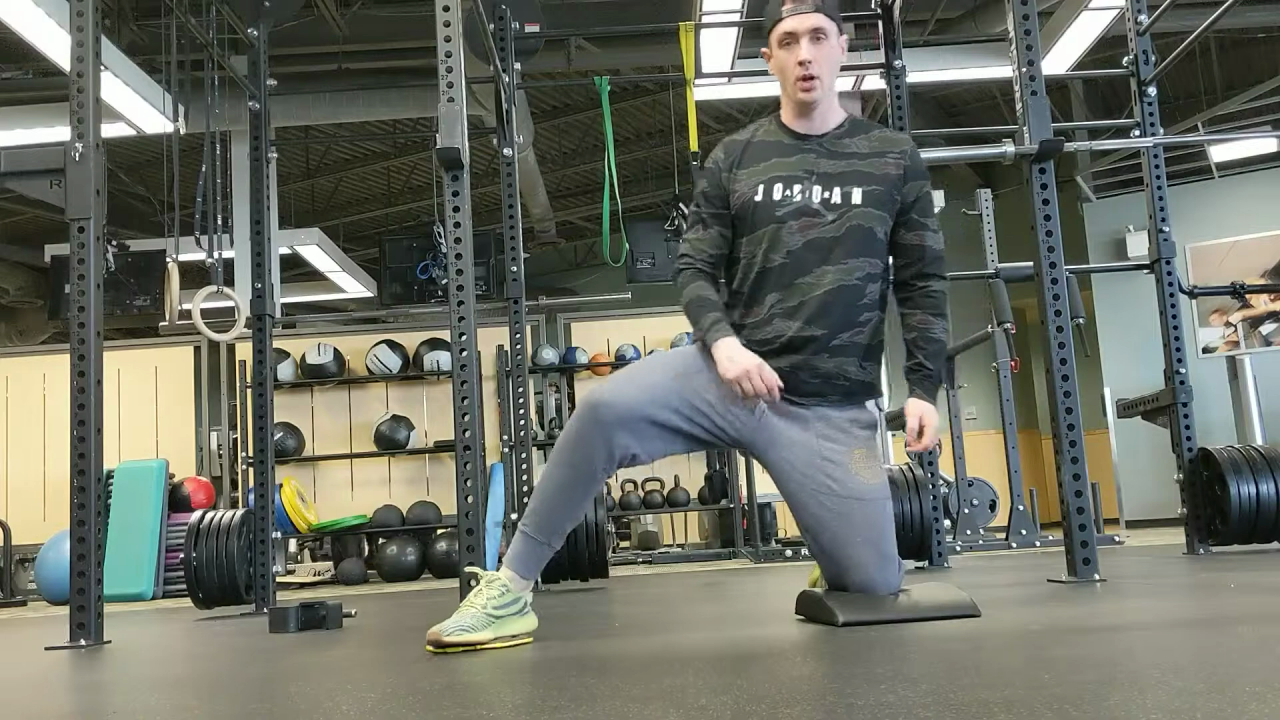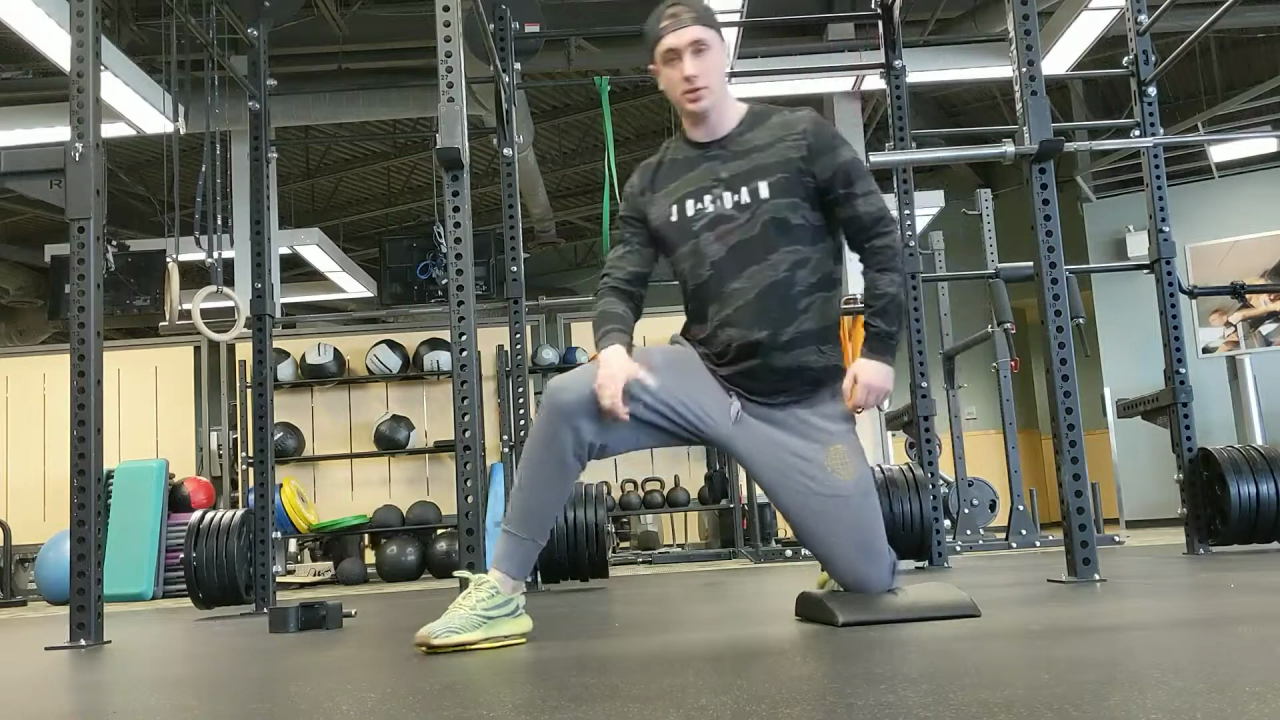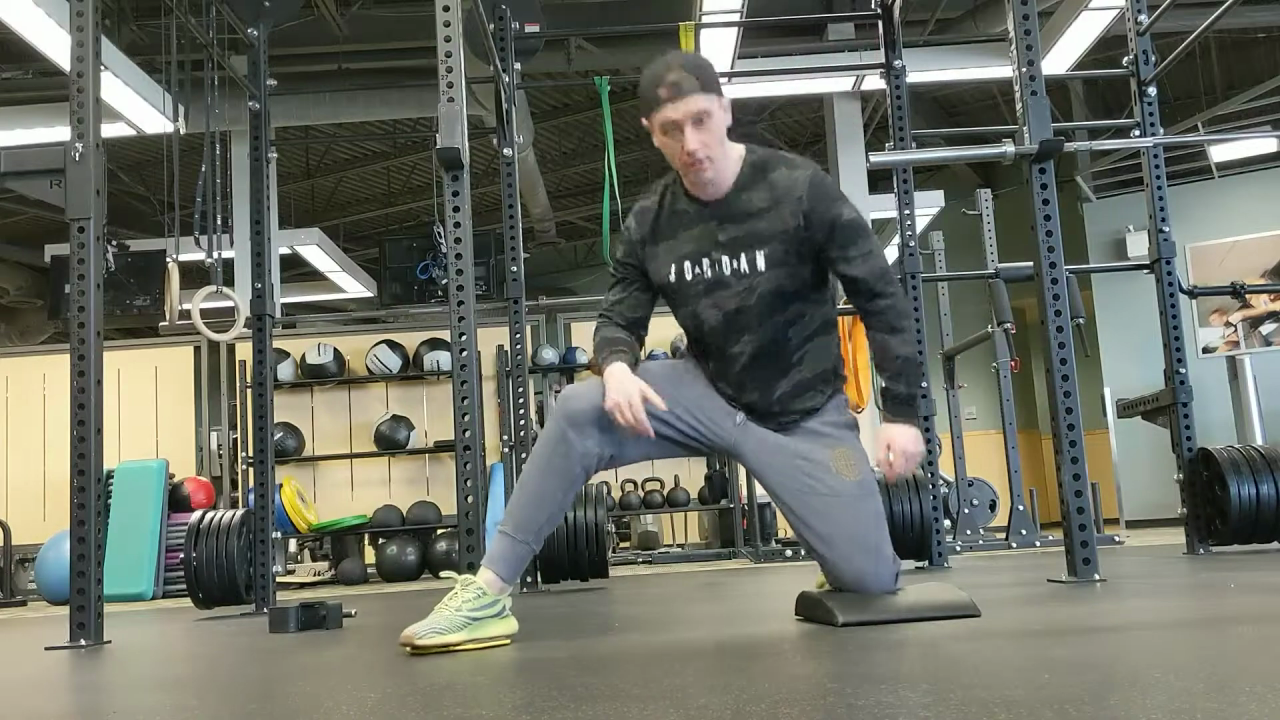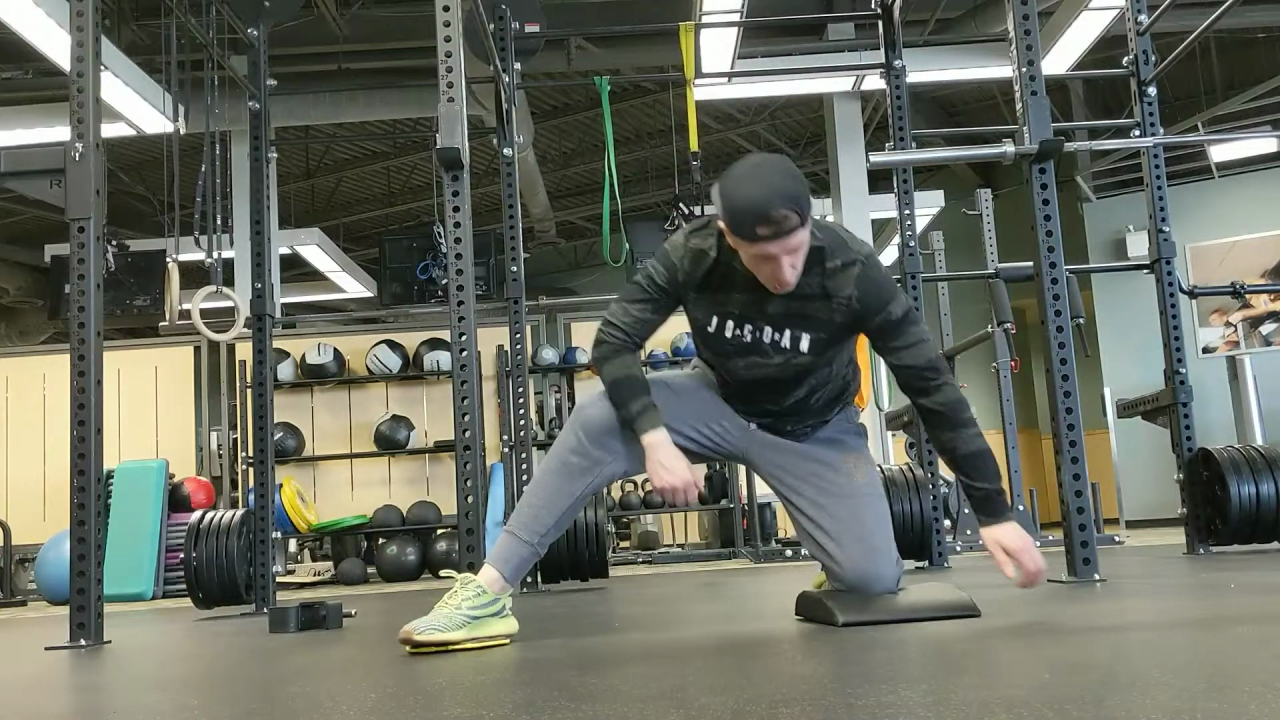
dt=0.3s
person 1, frame 1
left shoulder: (894, 158)
right shoulder: (735, 159)
left elbow: (924, 286)
right elbow: (694, 270)
left wrist: (925, 388)
right wrist: (723, 344)
left hip: (830, 405)
right hip: (734, 370)
left knee: (874, 585)
right knee: (607, 408)
left ankle: (835, 566)
right ankle: (511, 589)
person 1, frame 2
left shoulder: (803, 137)
right shoulder: (651, 181)
left elbow: (880, 243)
right elbow: (619, 283)
left wrist: (878, 351)
right wrist: (612, 349)
left hip: (799, 398)
right hip: (699, 373)
left knee: (867, 580)
right knee: (568, 400)
right ankle: (501, 591)
person 1, frame 3
left shoulder: (799, 188)
right shoulder: (648, 224)
left elbow: (880, 296)
right elbow: (617, 324)
left wrist: (900, 412)
right wrist: (616, 371)
left hip: (804, 416)
right hip: (706, 392)
left knee: (870, 578)
right knee: (580, 408)
right ankle: (487, 594)
person 1, frame 4
left shoulder: (854, 272)
right shoulder: (692, 254)
left elbow: (934, 386)
right elbow: (614, 341)
left wrist: (994, 513)
right wrist: (654, 436)
left hip: (816, 430)
right hip: (722, 403)
left knee: (874, 581)
right knee: (598, 420)
left ankle: (832, 559)
right ankle: (490, 591)
